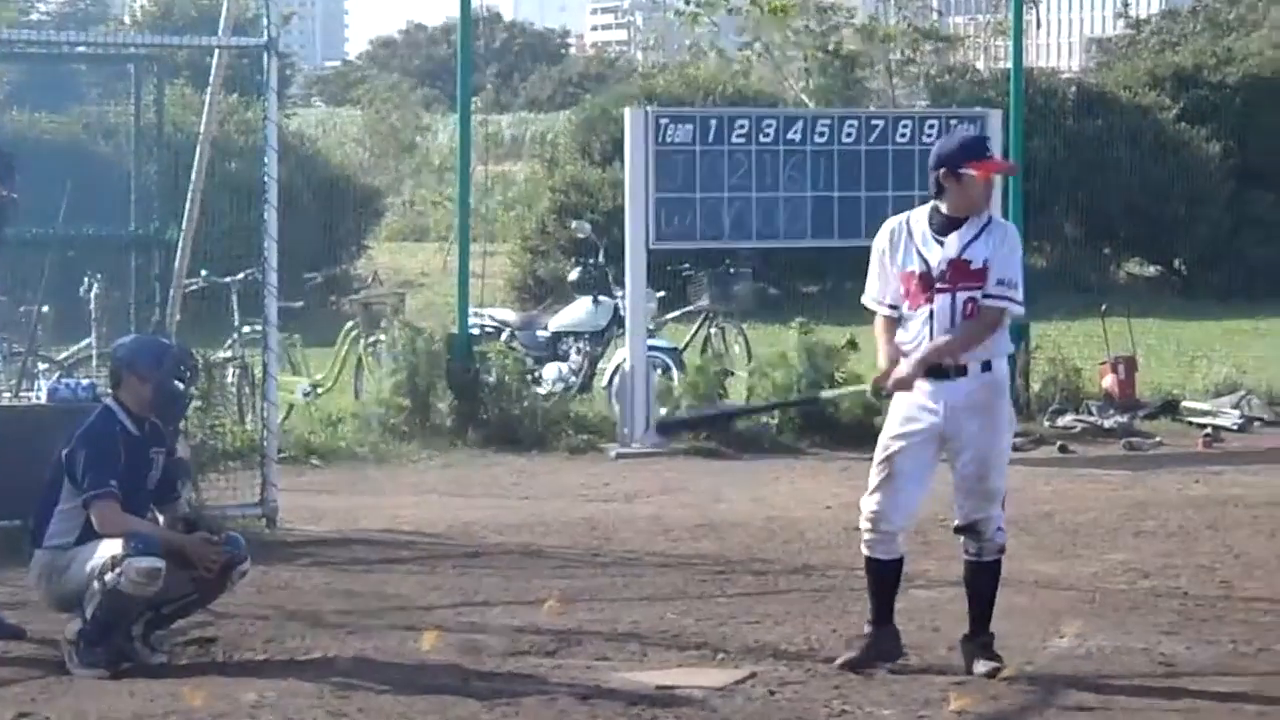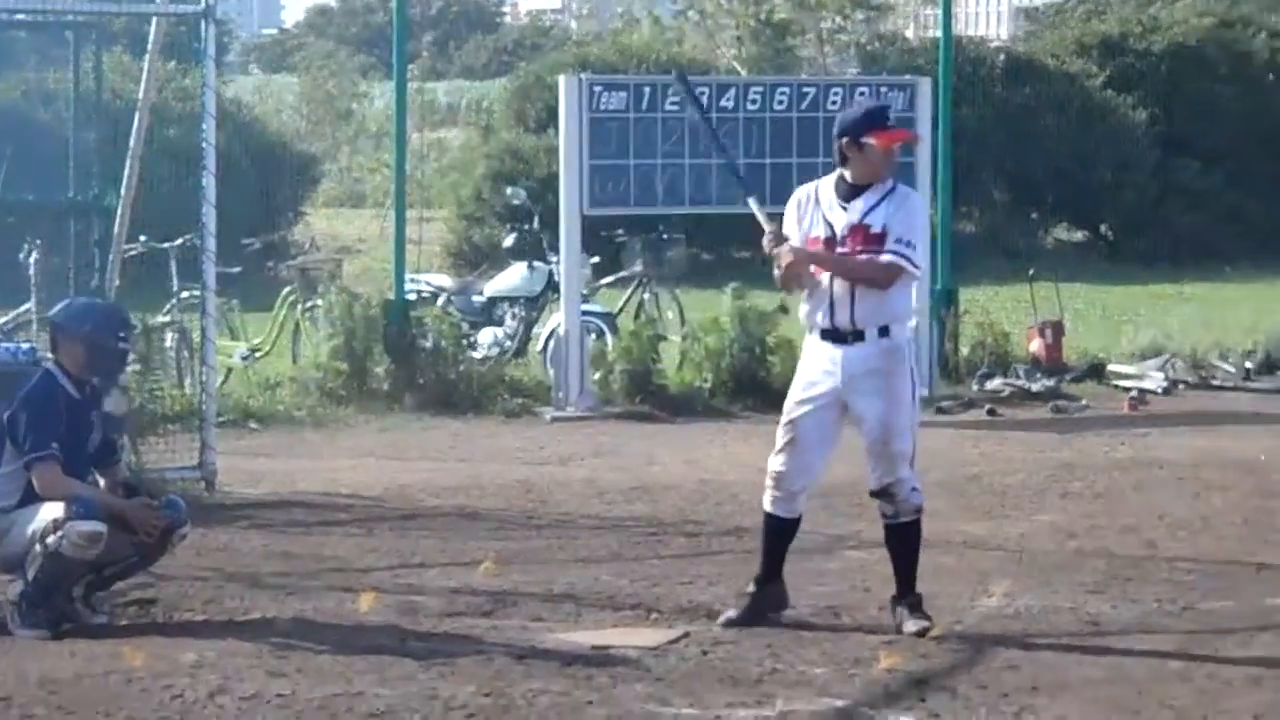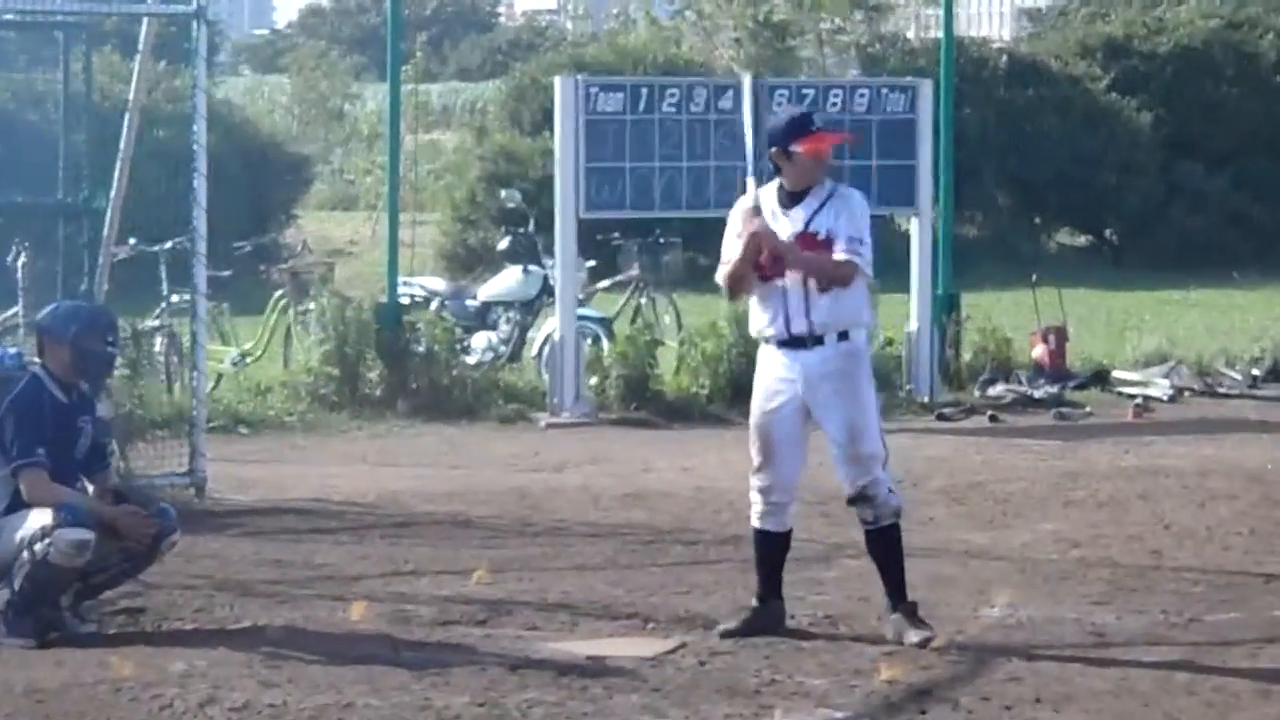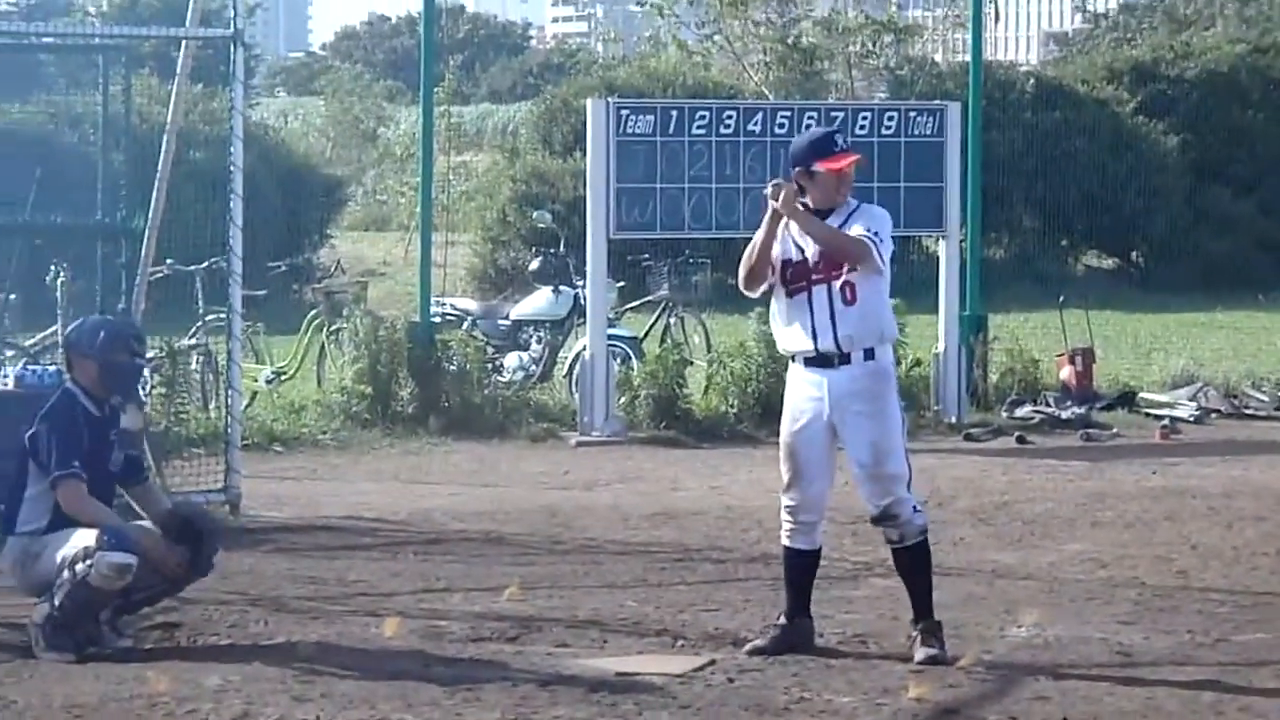
dt=0.3s
person 1, frame 1
left shoulder: (1000, 236)
right shoulder: (897, 234)
left elbow: (989, 320)
right elbow: (886, 314)
left wrist: (922, 361)
right wrist: (891, 364)
left hip: (979, 388)
right hip: (915, 391)
left knee: (983, 518)
right knee: (883, 512)
left ankle: (978, 638)
right ankle: (881, 632)
person 1, frame 2
left shoulder: (904, 204)
right shoulder: (806, 200)
left elbow: (886, 275)
right elbow: (786, 282)
left wrist: (816, 256)
right wrist: (788, 259)
left hip: (880, 352)
right hip: (821, 352)
left knee: (895, 479)
right knee: (786, 474)
left ankle: (906, 599)
right ankle: (767, 588)
person 1, frame 3
left shoulder: (847, 204)
right shoulder: (751, 208)
left elbow: (844, 274)
right elbow: (733, 288)
left wrist: (778, 247)
right wrist: (749, 248)
left hip: (839, 356)
right hip: (777, 360)
left knee: (869, 482)
right knee: (770, 488)
left ankle: (900, 607)
right ankle: (768, 604)
person 1, frame 4
left shoulder: (870, 218)
right shoulder: (777, 232)
left elbow: (857, 253)
right elbow: (749, 283)
left wrist: (802, 213)
right wrist: (774, 219)
left hip: (865, 374)
right hip: (806, 379)
left knee: (894, 501)
right knee: (799, 506)
left ankle: (925, 625)
right ankle: (796, 622)
person 2, frame 1
left shoulder: (155, 433)
right shoulder: (100, 432)
left elbow: (174, 510)
right elbow: (107, 520)
left wrist: (197, 538)
right wrist: (183, 544)
left hip: (120, 556)
right hip: (61, 566)
left knee: (229, 554)
right knee: (143, 556)
left ankle: (132, 631)
right ankle: (85, 639)
person 2, frame 2
left shoulder: (94, 396)
right shoulder: (41, 395)
left elbow: (113, 472)
right elbow: (48, 483)
left wrist: (134, 501)
right wrist: (124, 509)
left hip: (69, 516)
left knee: (169, 517)
right knee: (85, 519)
left ankle: (73, 592)
person 2, frame 3
left shoulder: (82, 401)
right shoulder: (29, 400)
left elbow: (102, 477)
right elbow: (36, 489)
left wrist: (120, 503)
right wrist: (112, 517)
left hip: (56, 521)
left knee: (160, 524)
right knee: (74, 526)
left ankle: (59, 601)
person 2, frame 4
left shoulder: (118, 416)
right shoulder: (62, 415)
left elbow: (141, 488)
right elbow: (75, 501)
left wrist: (176, 522)
right wrist: (146, 544)
left hip: (86, 537)
right hip: (34, 548)
left knee: (193, 546)
right knee: (116, 552)
left ankle: (97, 616)
right ankle: (51, 622)
